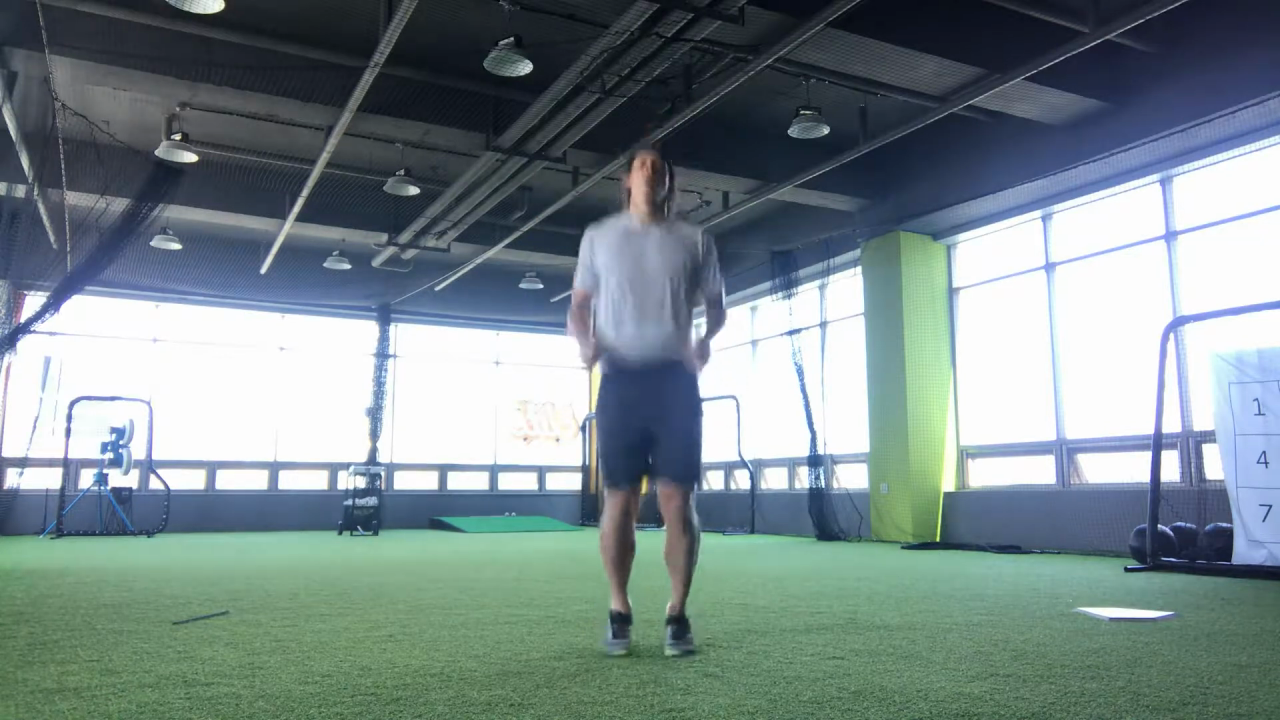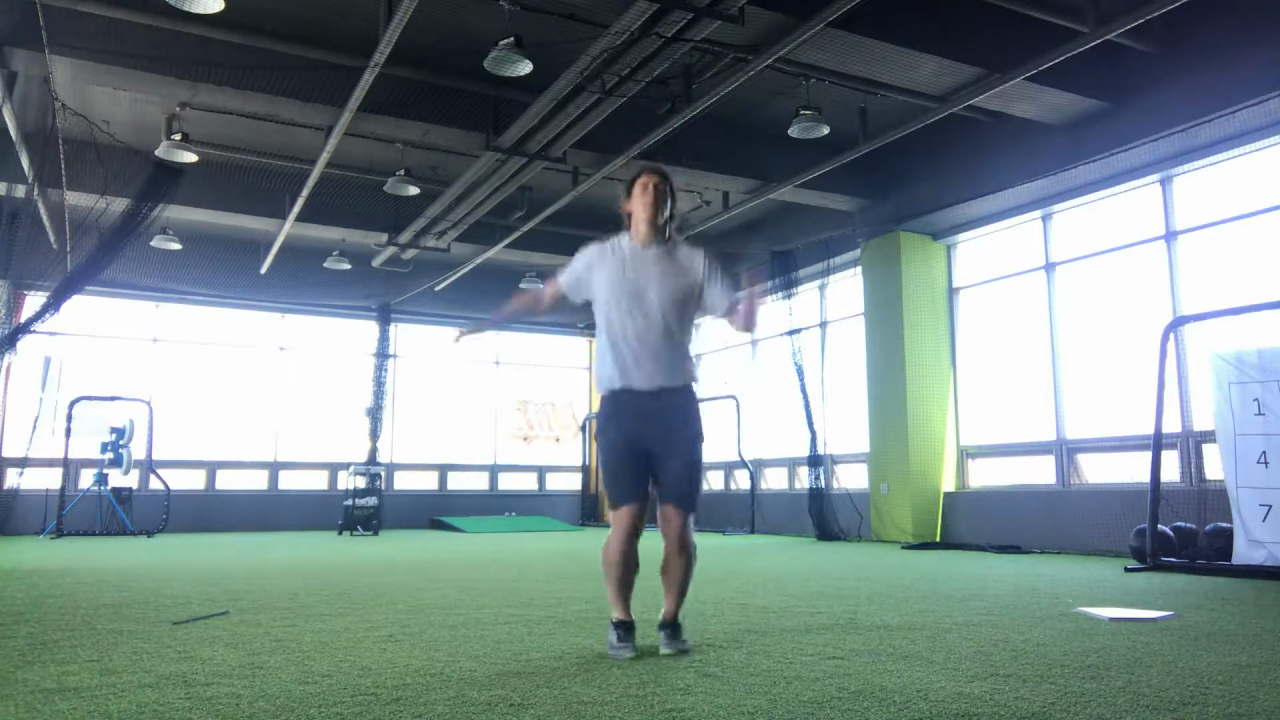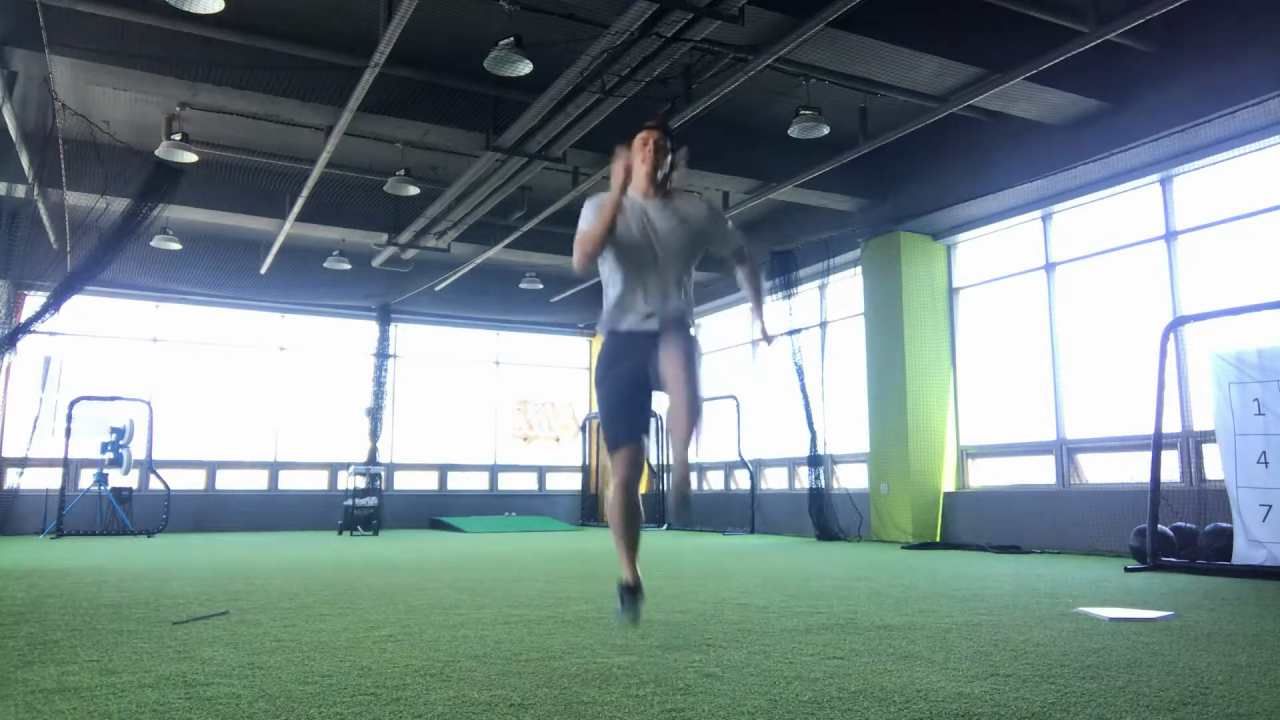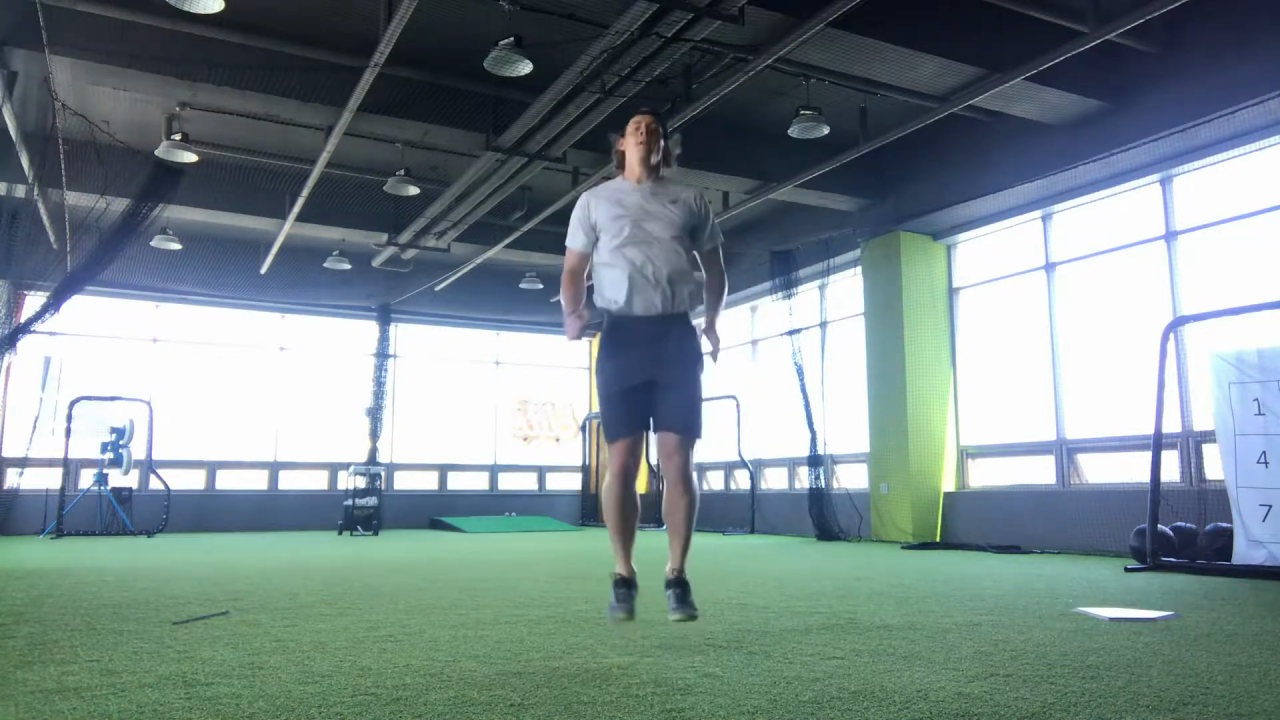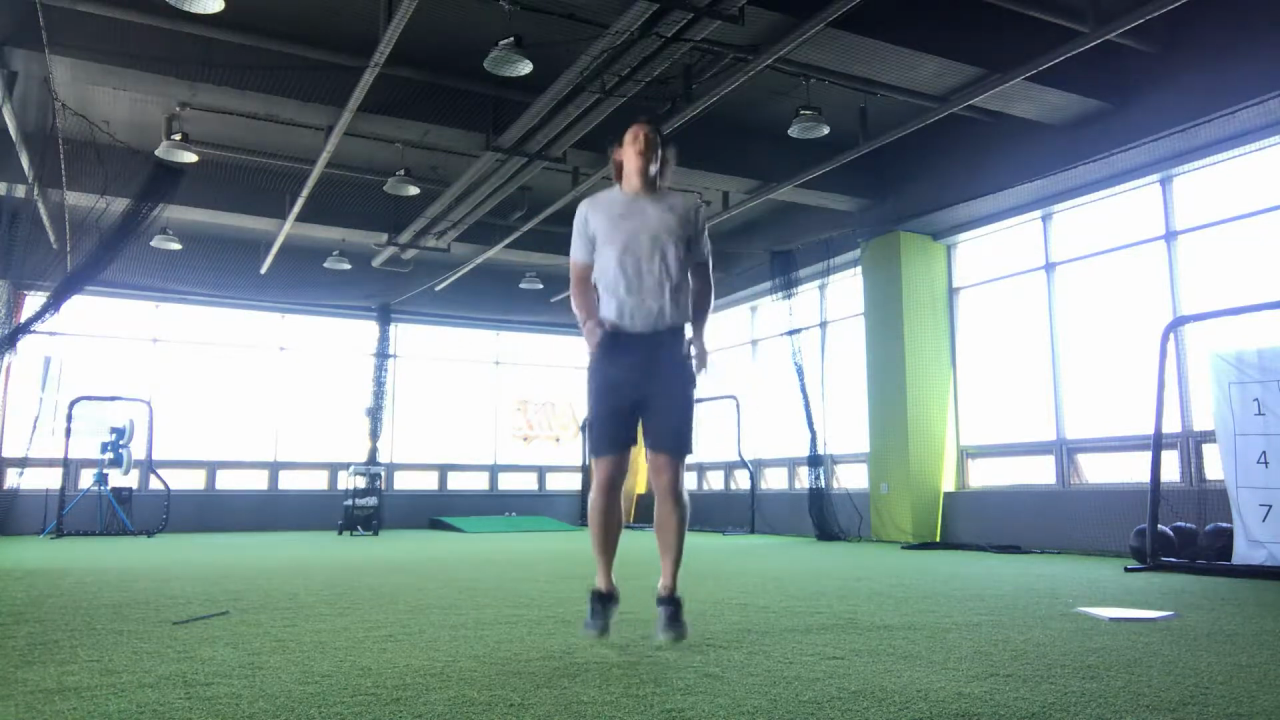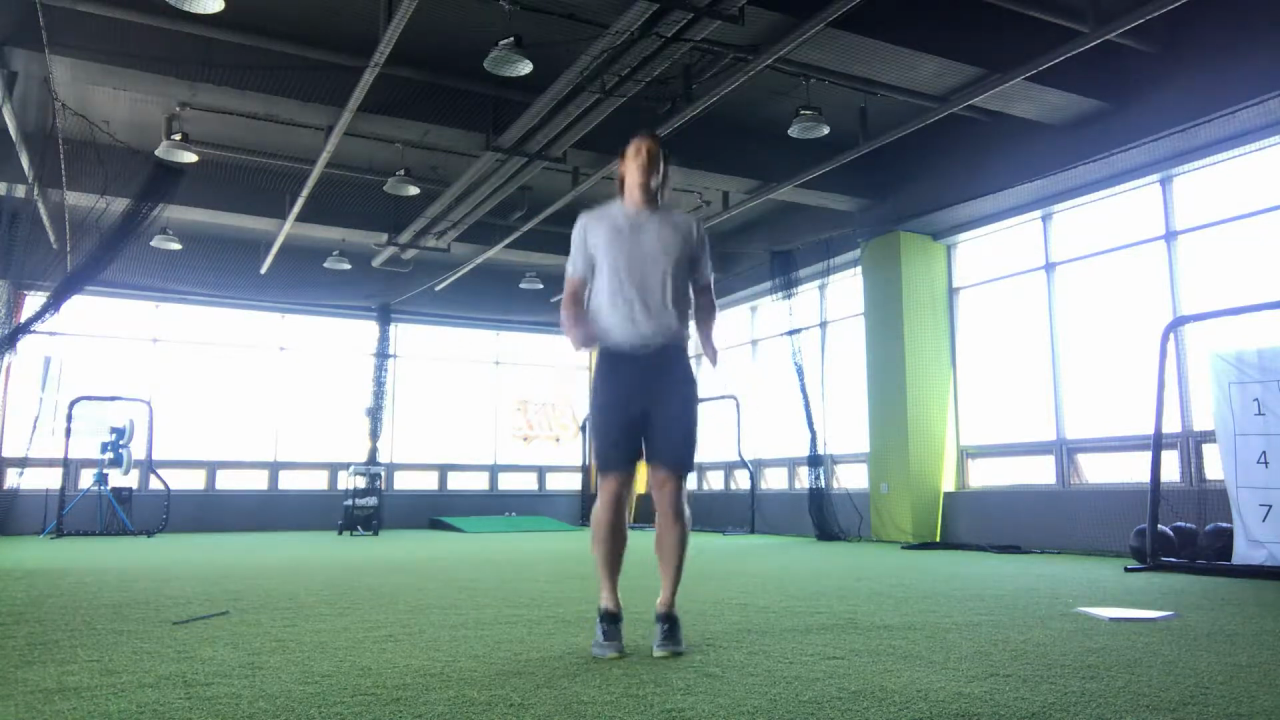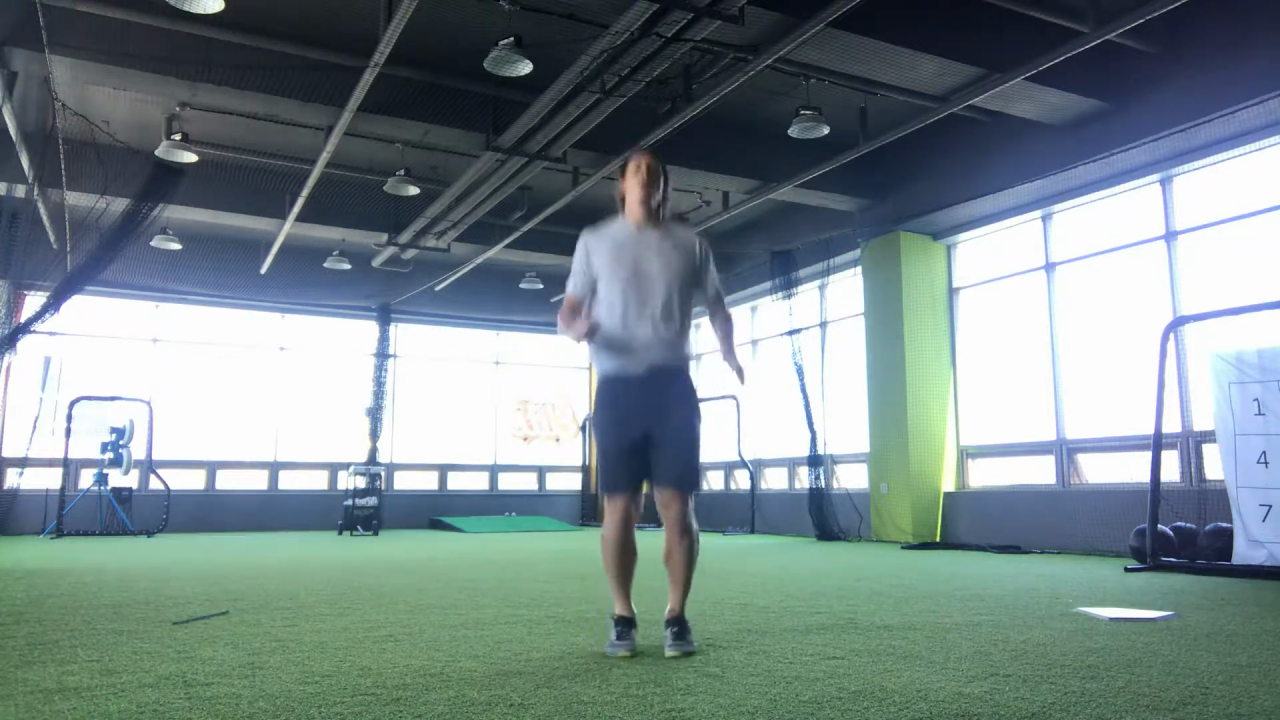
dt=0.4s
person 1, frame 1
left shoulder: (693, 238)
right shoulder: (600, 236)
left elbow: (715, 303)
right elbow: (579, 304)
left wrist: (707, 337)
right wrist: (585, 338)
left hip: (675, 378)
right hip: (621, 379)
left knee: (677, 504)
right knee: (620, 505)
left ankle: (677, 613)
right ankle: (619, 610)
person 1, frame 2
left shoulder: (694, 262)
right shoulder: (597, 257)
left elbow: (738, 317)
right elbow: (548, 294)
left wrist: (744, 310)
right wrist: (499, 316)
left hip: (676, 404)
right hip: (622, 404)
left knee: (677, 525)
right knee: (625, 522)
left ankle: (670, 620)
right ankle: (621, 621)
person 1, frame 3
left shoulder: (697, 212)
right shoulder: (602, 205)
left elbow: (744, 259)
right elbow: (582, 257)
left wrist: (760, 316)
right wrist: (618, 189)
left hip: (673, 336)
right hip: (621, 344)
left knee: (675, 352)
right knee: (624, 468)
left ankle: (678, 465)
right ankle: (629, 578)
person 1, frame 4
left shoulder: (690, 201)
right shoulder: (595, 200)
left elbow: (713, 267)
right elbow: (574, 270)
left wrist: (712, 317)
right wrist: (573, 316)
left hip: (676, 335)
right hip: (622, 335)
left knee: (676, 460)
right knee: (622, 461)
left ankle: (676, 577)
right ankle: (623, 575)
person 1, frame 5
left shoulder: (687, 210)
right shoulder: (593, 210)
left elbow: (702, 278)
right elbow: (580, 281)
left wrist: (699, 337)
right wrist: (590, 322)
left hip: (668, 349)
right hip: (615, 350)
left knee: (667, 477)
right knee: (607, 475)
left ankle: (668, 595)
right ankle: (603, 590)
person 1, frame 6
left shoulder: (688, 227)
right shoulder: (593, 223)
left elbow: (704, 292)
right elbow: (572, 292)
left wrist: (706, 335)
right wrist: (574, 327)
left hip: (670, 365)
right hip: (617, 365)
left knee: (669, 491)
right knee: (612, 492)
left ankle: (666, 611)
right ankle: (609, 610)
person 1, frame 7
left shoulder: (689, 244)
right shoulder: (596, 242)
left elbow: (714, 300)
right elbow: (569, 305)
left wrist: (728, 349)
right wrist: (575, 327)
left hip: (672, 386)
right hip: (618, 387)
left knee: (676, 509)
right knee: (620, 512)
left ankle: (676, 615)
right ankle: (622, 614)
